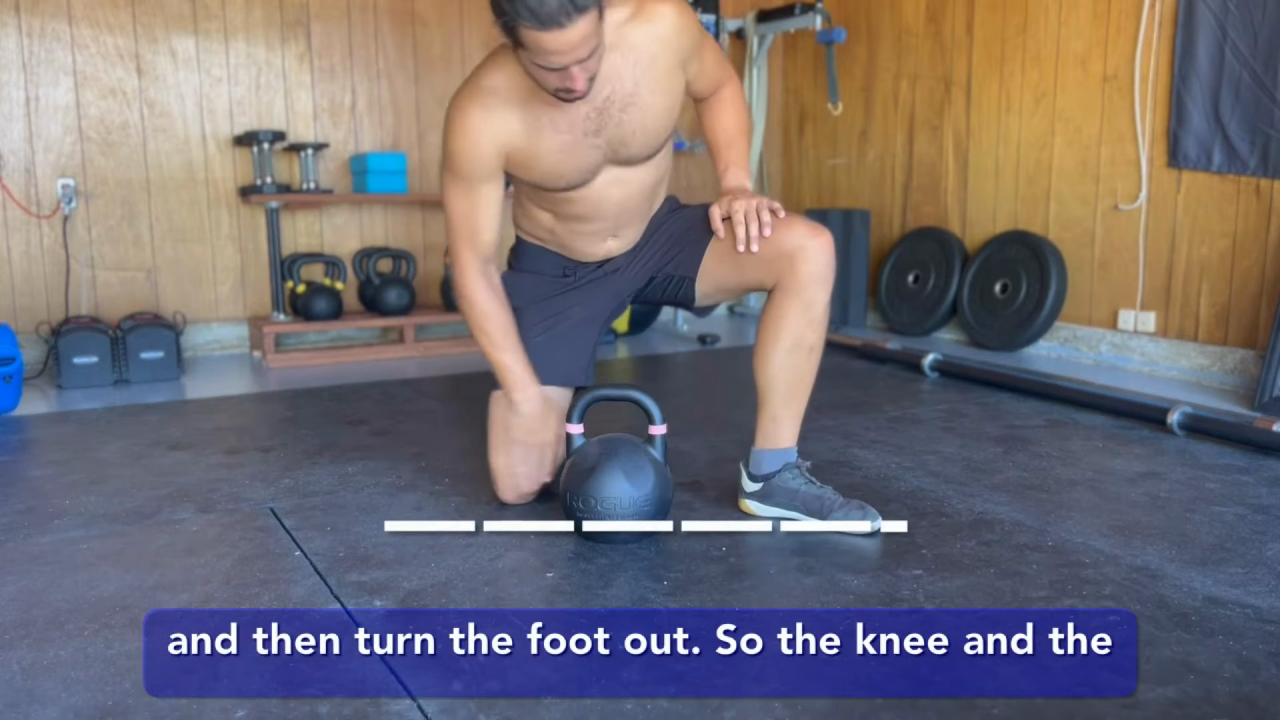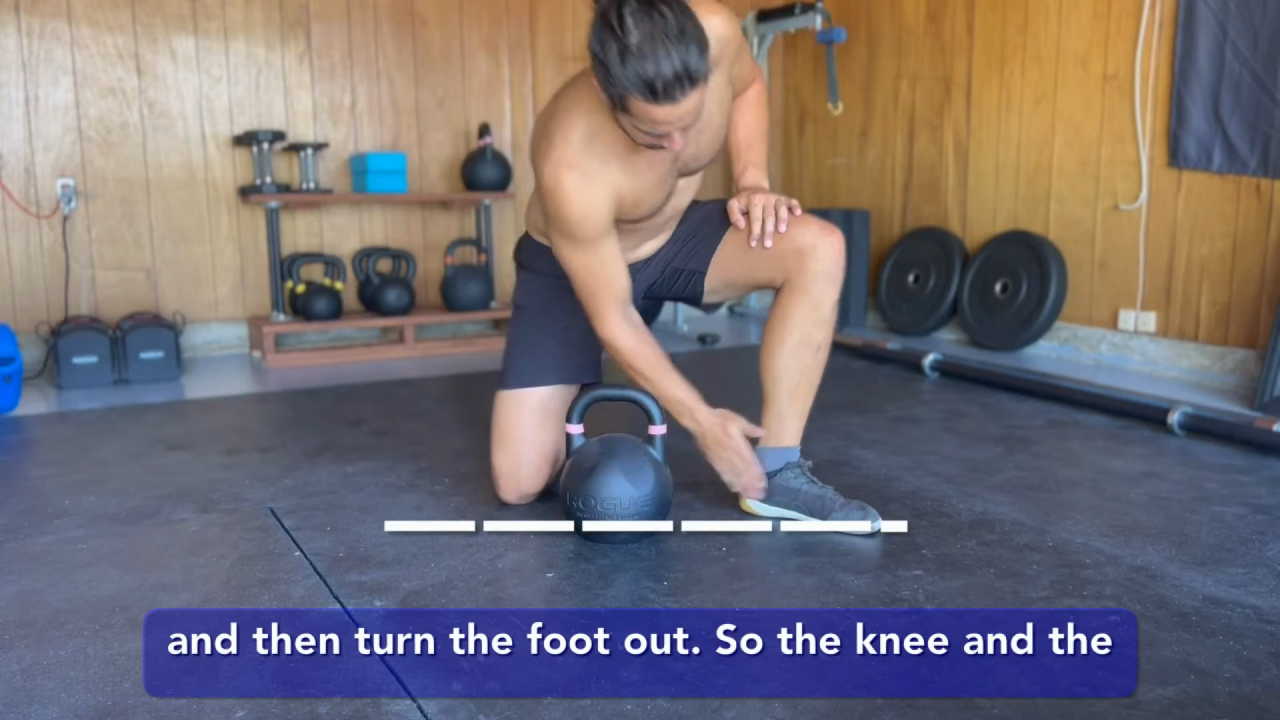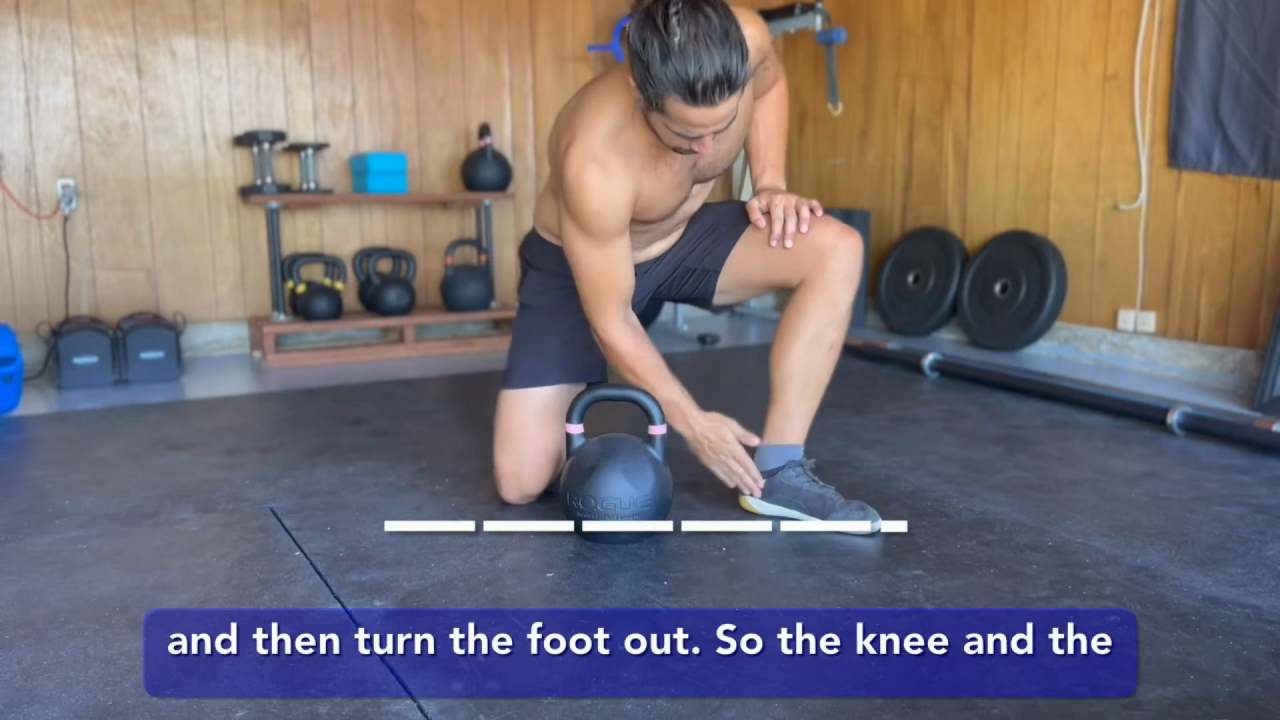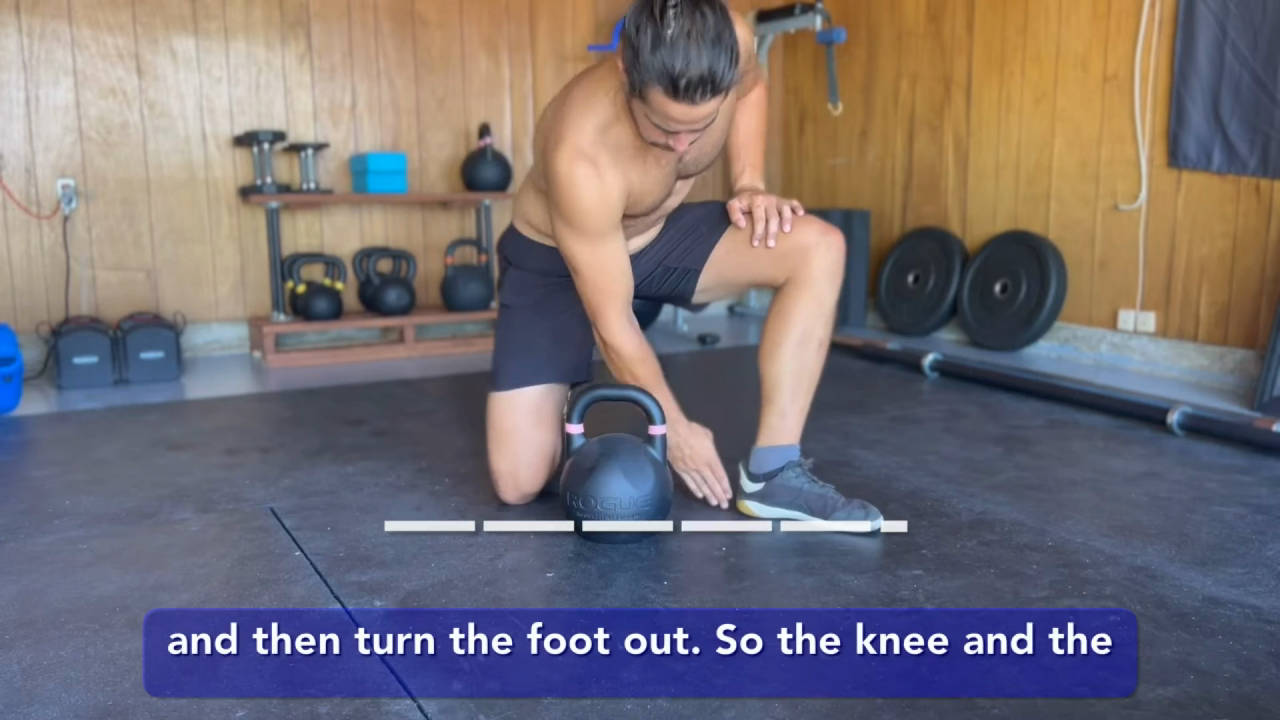
dt=0.3s
person 1, frame 1
right shoulder: (480, 115)
left elbow: (720, 88)
right elbow: (474, 267)
left wrist: (736, 184)
right wrist: (522, 396)
left hip: (659, 236)
right hip: (556, 273)
left knee: (807, 248)
right knee: (518, 483)
left ankle: (771, 473)
right ankle: (571, 420)
person 1, frame 2
right shoulder: (573, 164)
right elbow: (613, 321)
left wrist: (753, 183)
right wrist: (703, 420)
left hip: (675, 233)
right hip: (569, 271)
left knee: (819, 247)
right knee: (519, 484)
left ankle: (777, 470)
right ankle: (574, 416)
person 1, frame 3
right shoulder: (594, 158)
right elbow: (610, 322)
left wrist: (771, 184)
right wrist: (694, 425)
left hip: (685, 235)
right hip: (573, 269)
left knee: (836, 248)
right knee: (521, 485)
left ankle: (777, 470)
right ankle: (570, 413)
person 1, frame 4
right shoulder: (581, 154)
right elbow: (613, 326)
left wrist: (749, 184)
right wrist: (677, 430)
left hip: (659, 232)
right hip: (551, 264)
left knee: (817, 246)
right knee: (519, 485)
left ankle: (771, 473)
right ankle: (557, 408)
